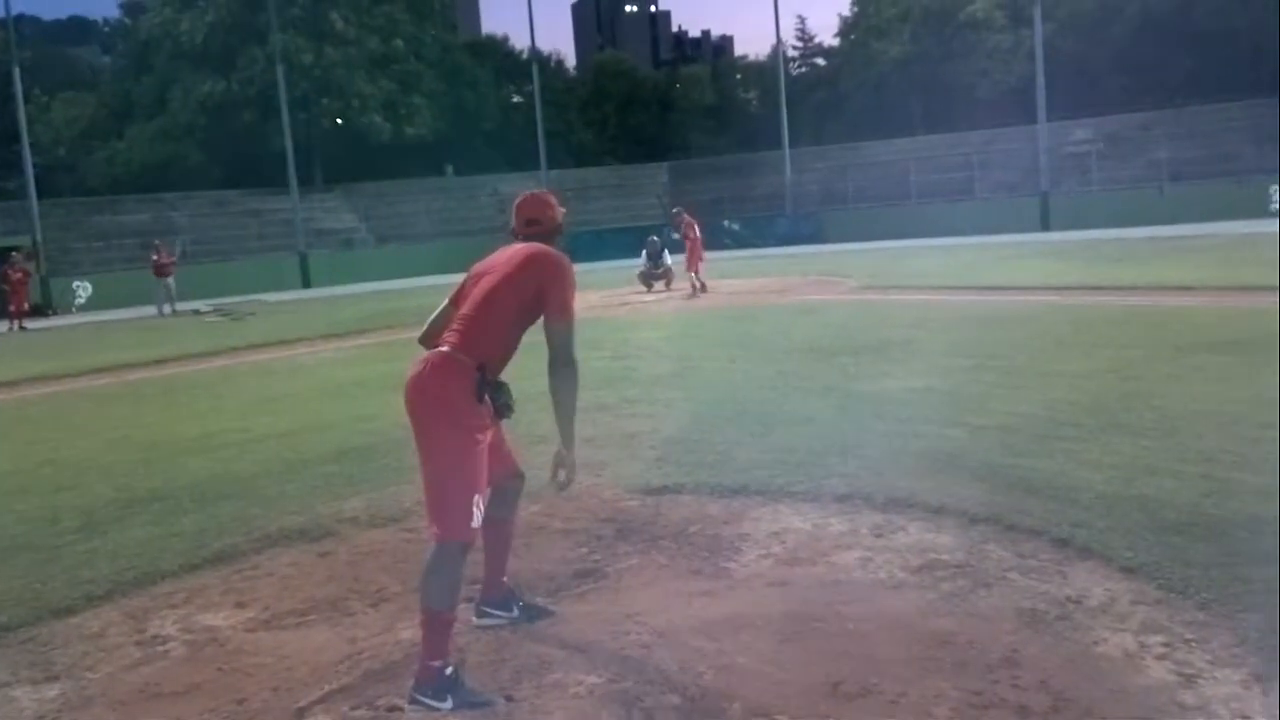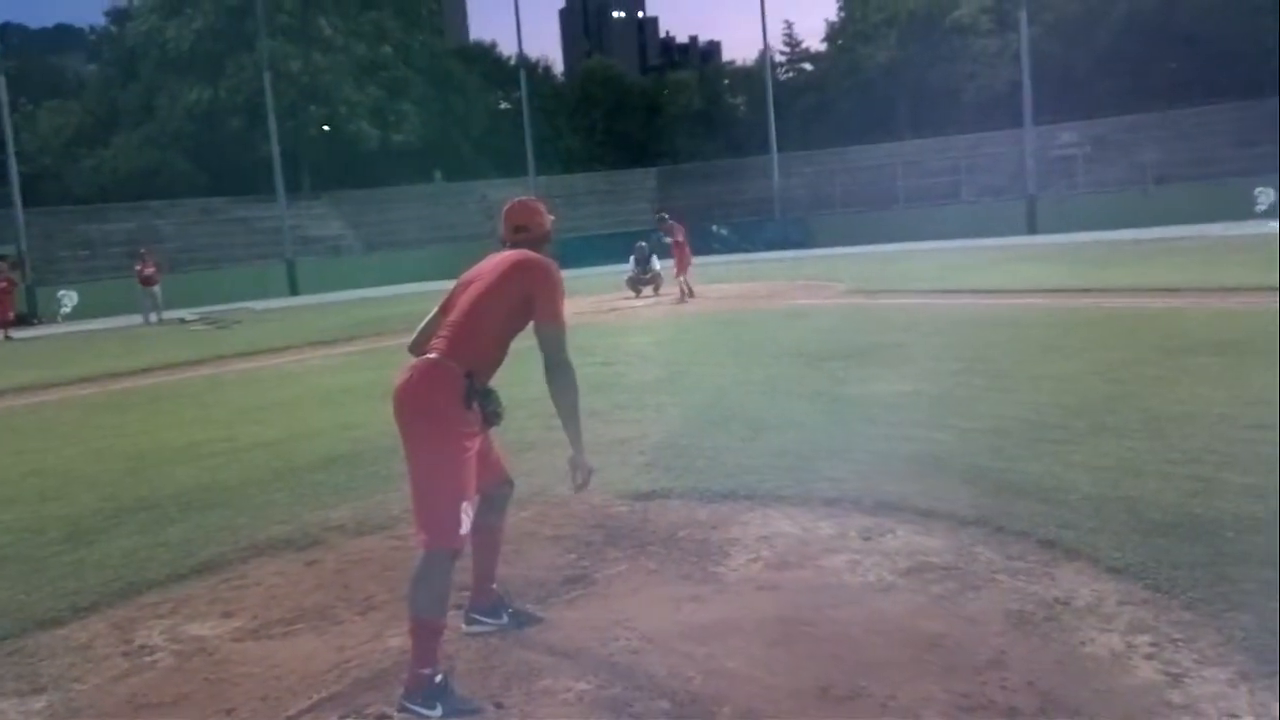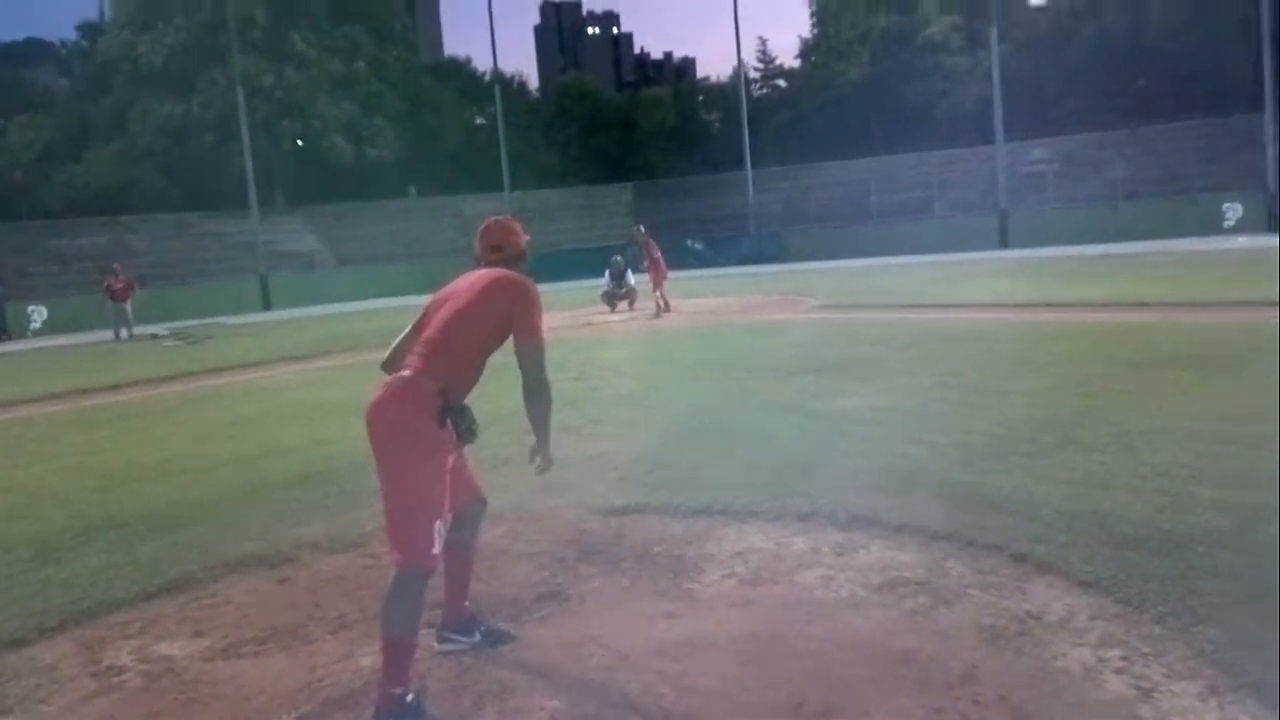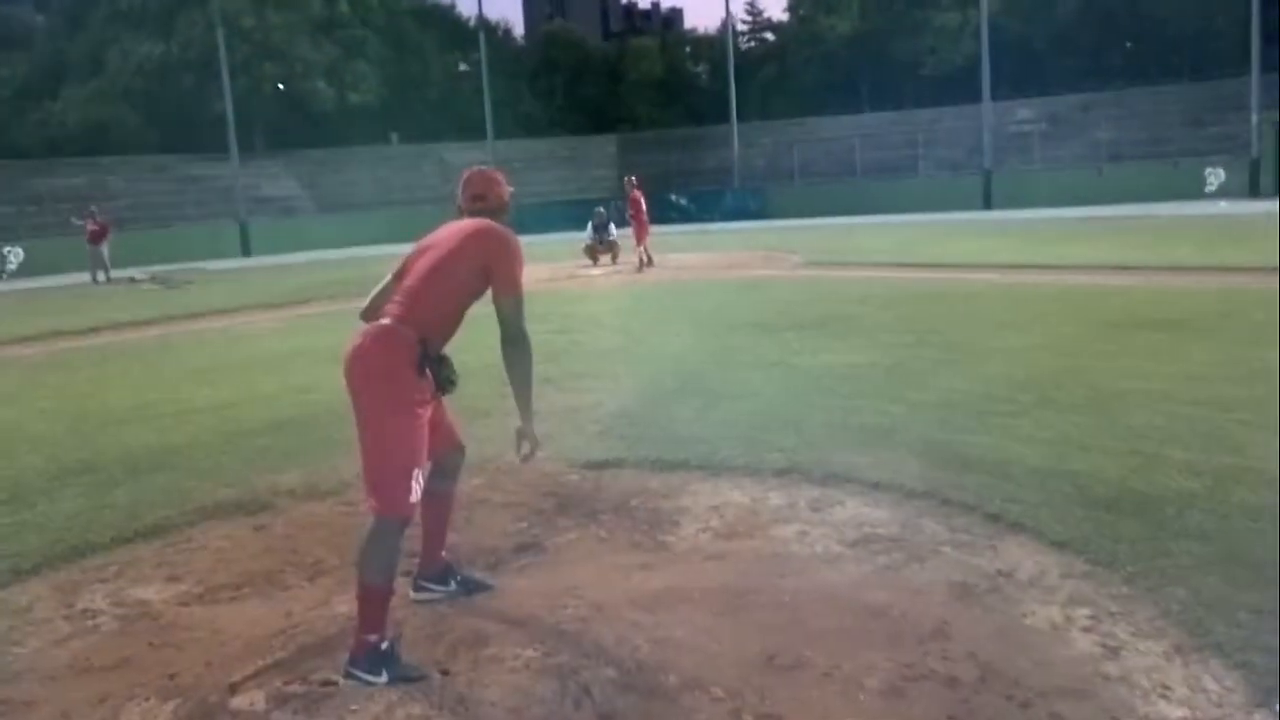
dt=0.4s
person 1, frame 1
left shoulder: (495, 260)
right shoulder: (553, 263)
left elbow: (429, 334)
right elbow: (561, 359)
right wrist: (567, 444)
left hip: (450, 384)
right hip: (450, 392)
left knee: (506, 482)
right knee: (457, 531)
left ankle: (494, 598)
right ankle: (432, 677)
person 1, frame 2
left shoulder: (484, 268)
right shoulder: (540, 269)
left elbow: (418, 342)
right elbow: (556, 363)
right wrist: (576, 446)
left hip: (437, 391)
right hip: (439, 399)
left knee: (495, 489)
right knee: (446, 539)
left ankle: (484, 605)
person 1, frame 3
left shoulder: (458, 288)
right shoulder: (518, 288)
left elbow: (392, 360)
right elbow: (534, 378)
right wrist: (543, 442)
left hip: (411, 408)
right hip: (413, 416)
left knee: (468, 508)
right knee: (419, 558)
left ankle: (456, 623)
person 1, frame 4
left shoulder: (441, 235)
right shoulder: (499, 239)
left elbow: (370, 308)
right elbow: (513, 334)
right wrist: (526, 418)
left hip: (391, 357)
right hip: (391, 366)
left knee: (447, 457)
right knee: (396, 507)
left ankle: (432, 572)
right ankle: (368, 651)
